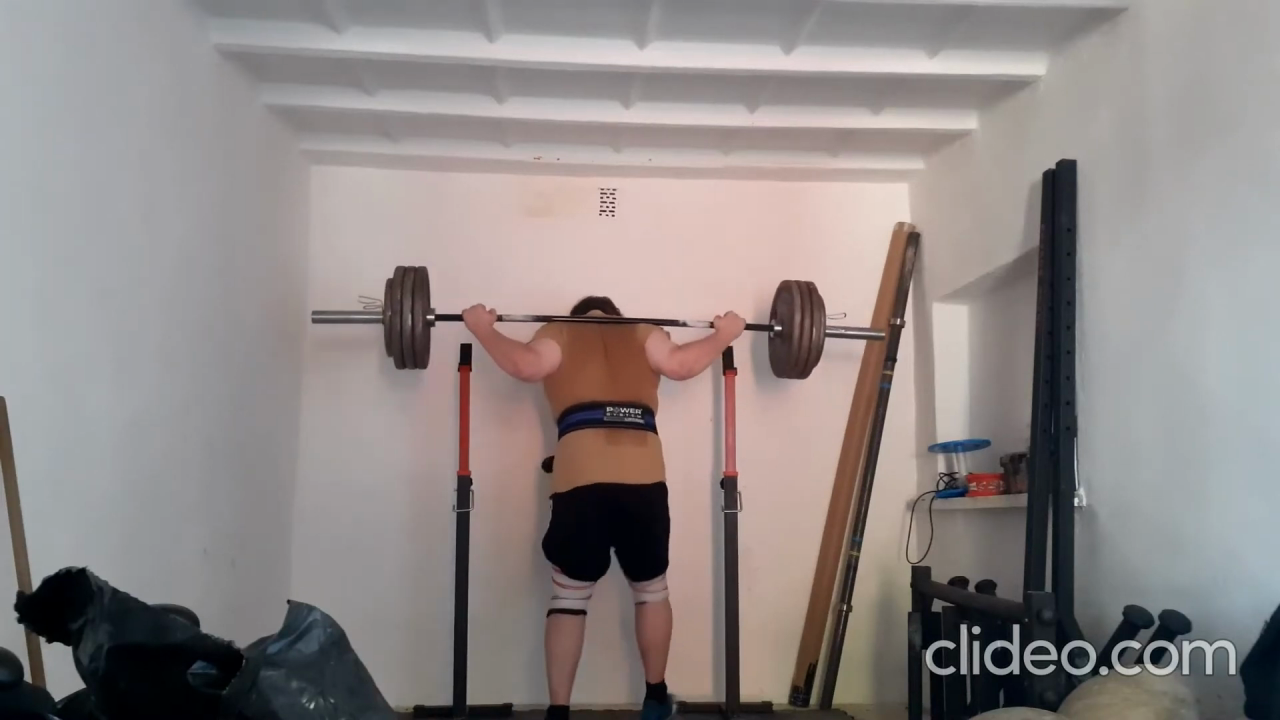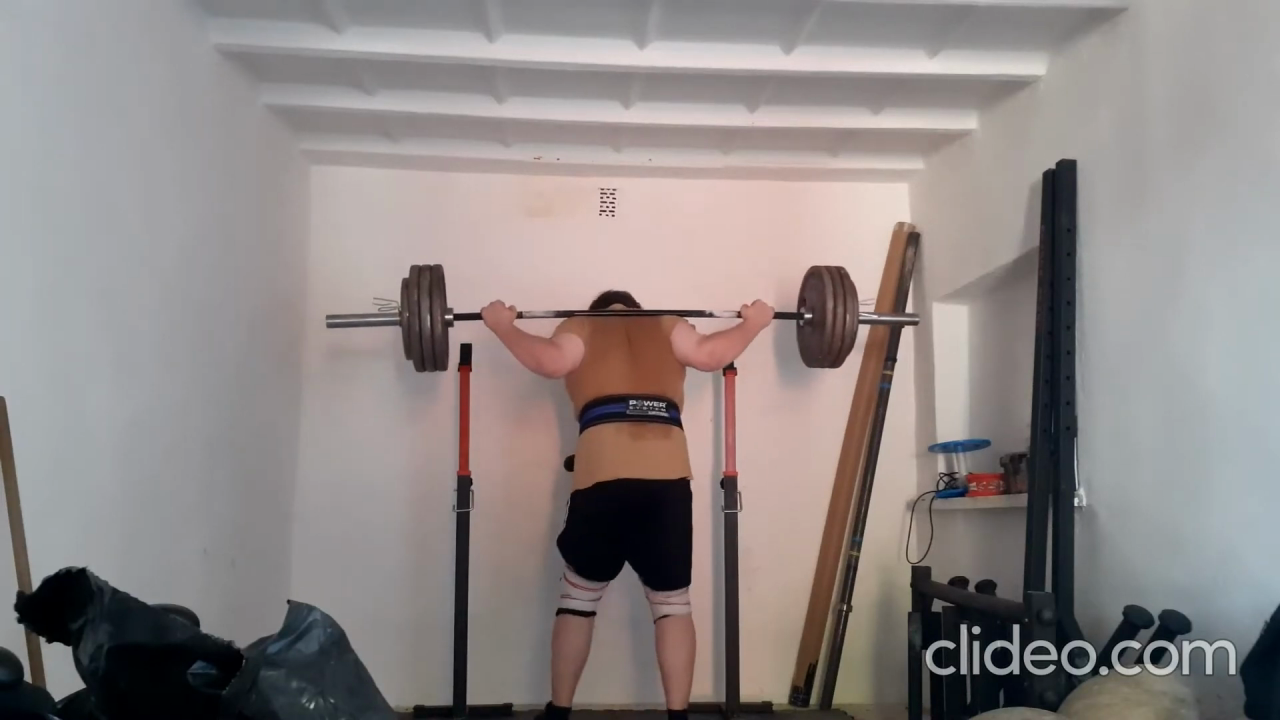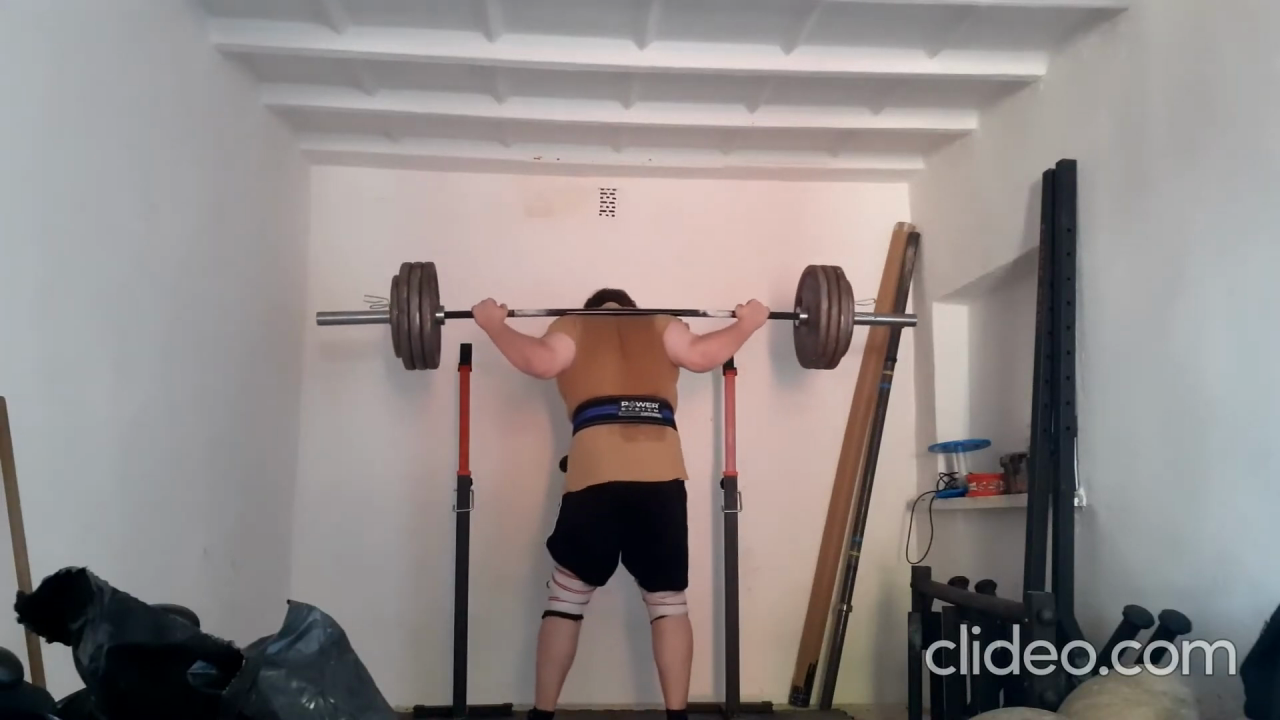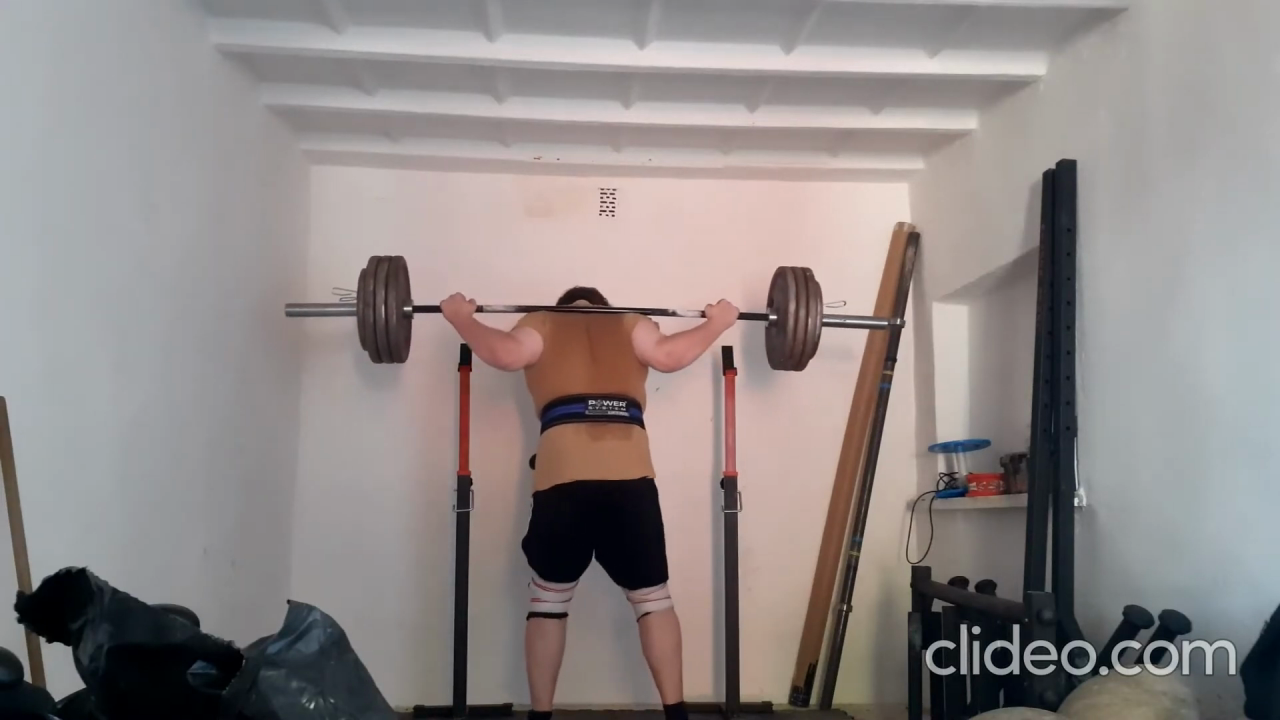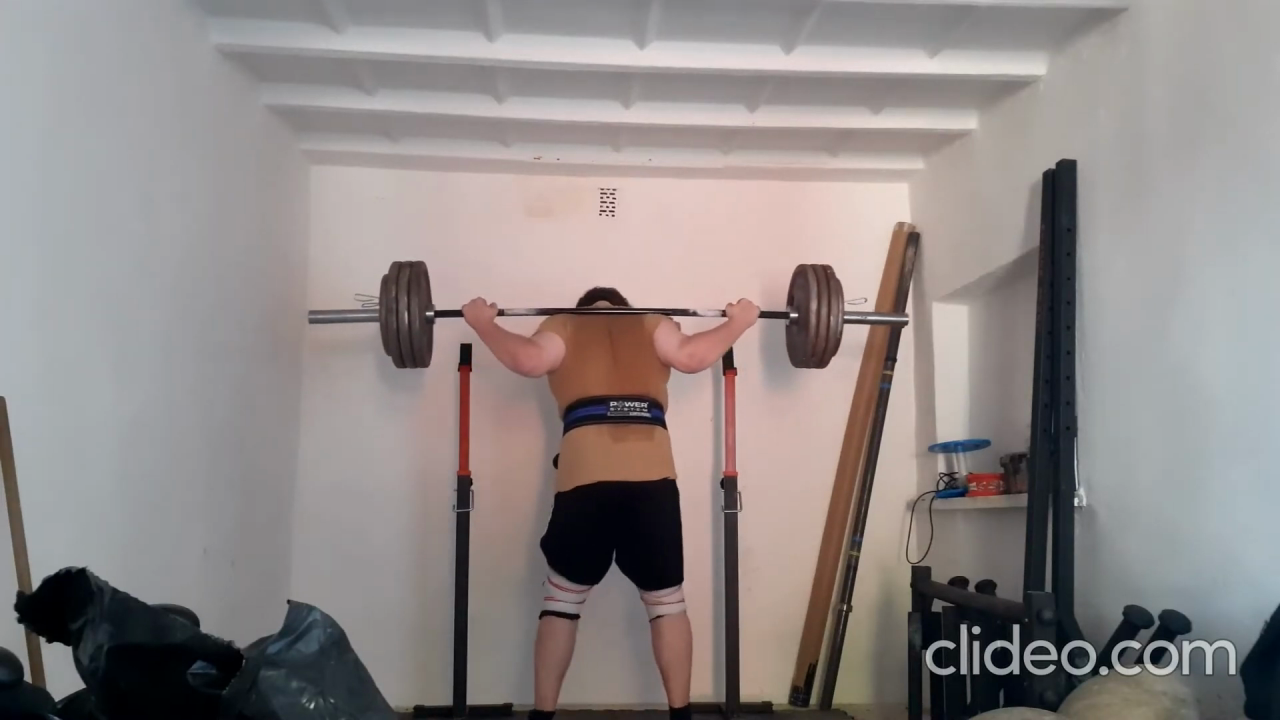
dt=0.5s
person 1, frame 1
left shoulder: (558, 333)
right shoulder: (643, 333)
left elbow: (525, 365)
right elbow: (681, 364)
left wrist: (482, 328)
right wrist: (725, 333)
left hip: (581, 476)
right hip: (644, 476)
left knee: (569, 596)
right knee: (651, 588)
person 1, frame 2
left shoulder: (579, 327)
right shoulder: (667, 325)
left elbow: (550, 362)
right elbow: (709, 354)
left wrist: (502, 326)
right wrist: (754, 322)
left hip: (601, 474)
right hip: (666, 475)
left knee: (578, 598)
right knee: (672, 602)
person 1, frame 3
left shoulder: (572, 327)
right shoulder: (660, 325)
left elbow: (541, 361)
right elbow: (701, 355)
left wrist: (492, 324)
right wrist: (748, 323)
left hip: (594, 477)
right hip: (661, 477)
left knee: (565, 601)
right knee: (668, 602)
person 1, frame 4
left shoulder: (541, 323)
right shoulder: (630, 324)
left elbow: (506, 354)
right elbow: (669, 355)
left wrist: (460, 317)
right wrist: (718, 323)
left hip: (563, 477)
right hip: (630, 477)
left knee: (549, 601)
right knee: (653, 600)
person 1, frame 5
left shoulder: (563, 326)
right shoulder: (652, 324)
left elbow: (529, 360)
right elbow: (691, 356)
left wrist: (482, 323)
right wrist: (739, 322)
left hip: (584, 478)
right hip: (653, 477)
left knee: (561, 602)
right knee: (666, 602)
